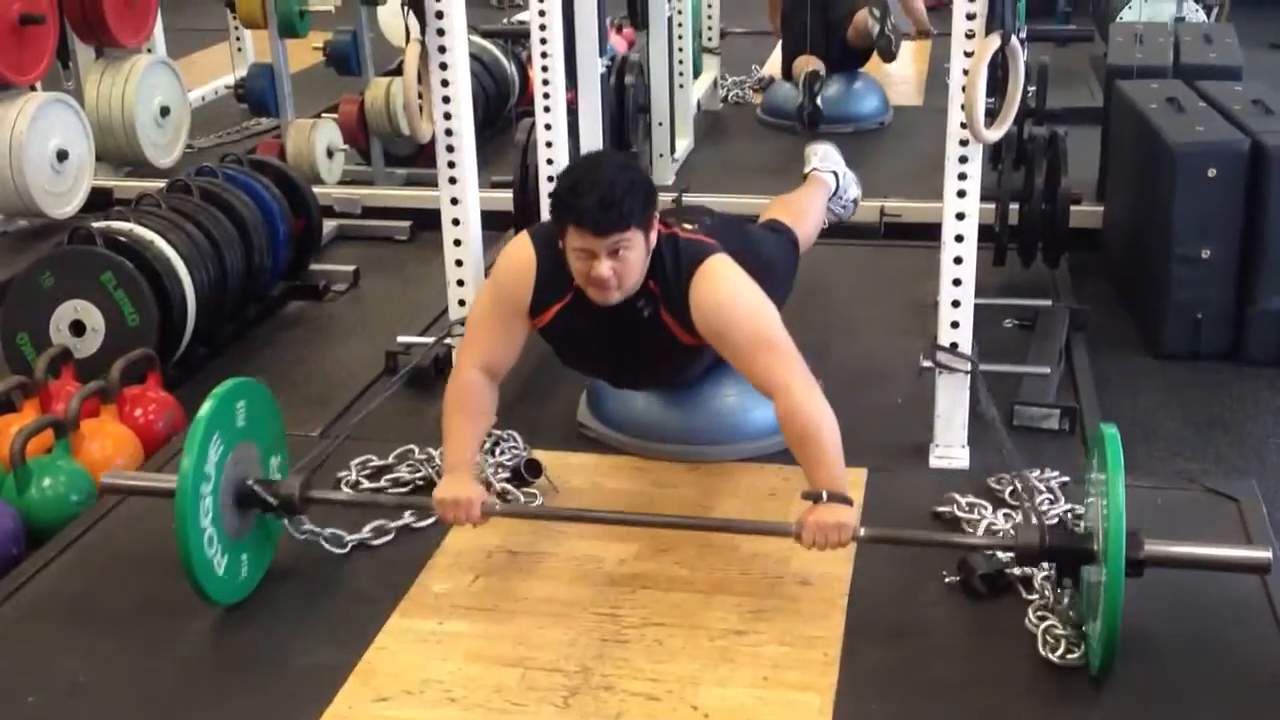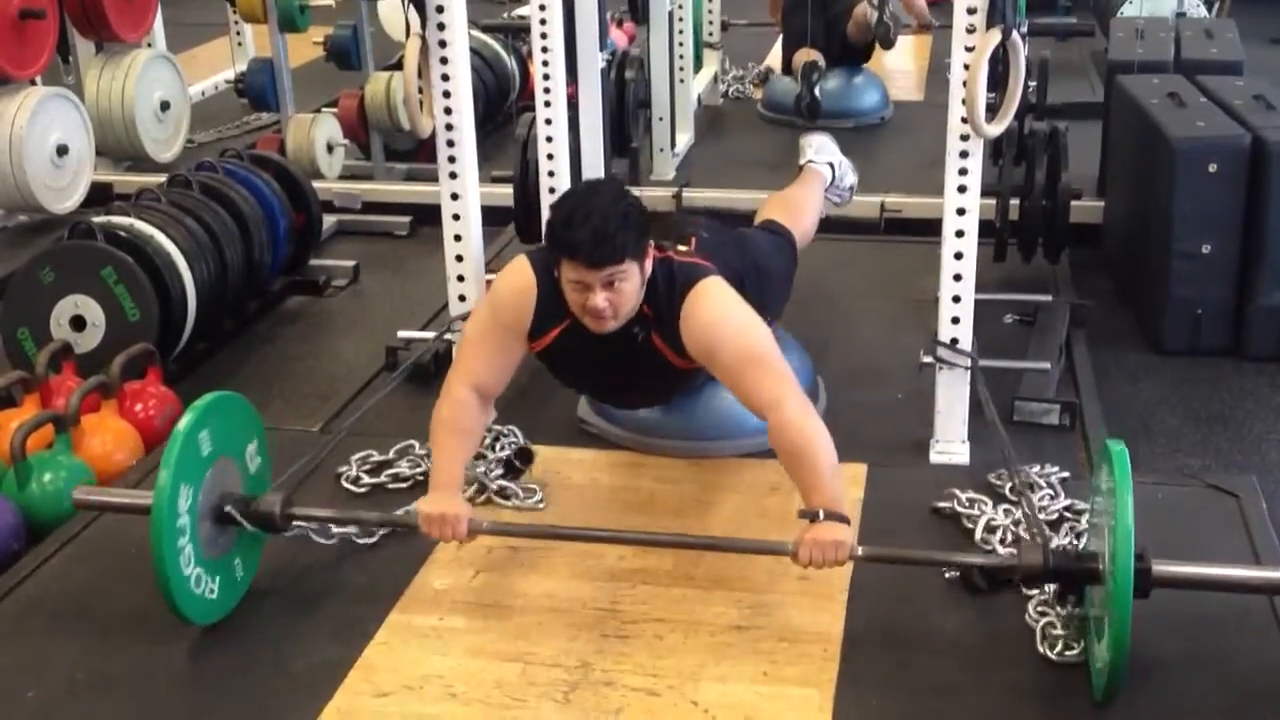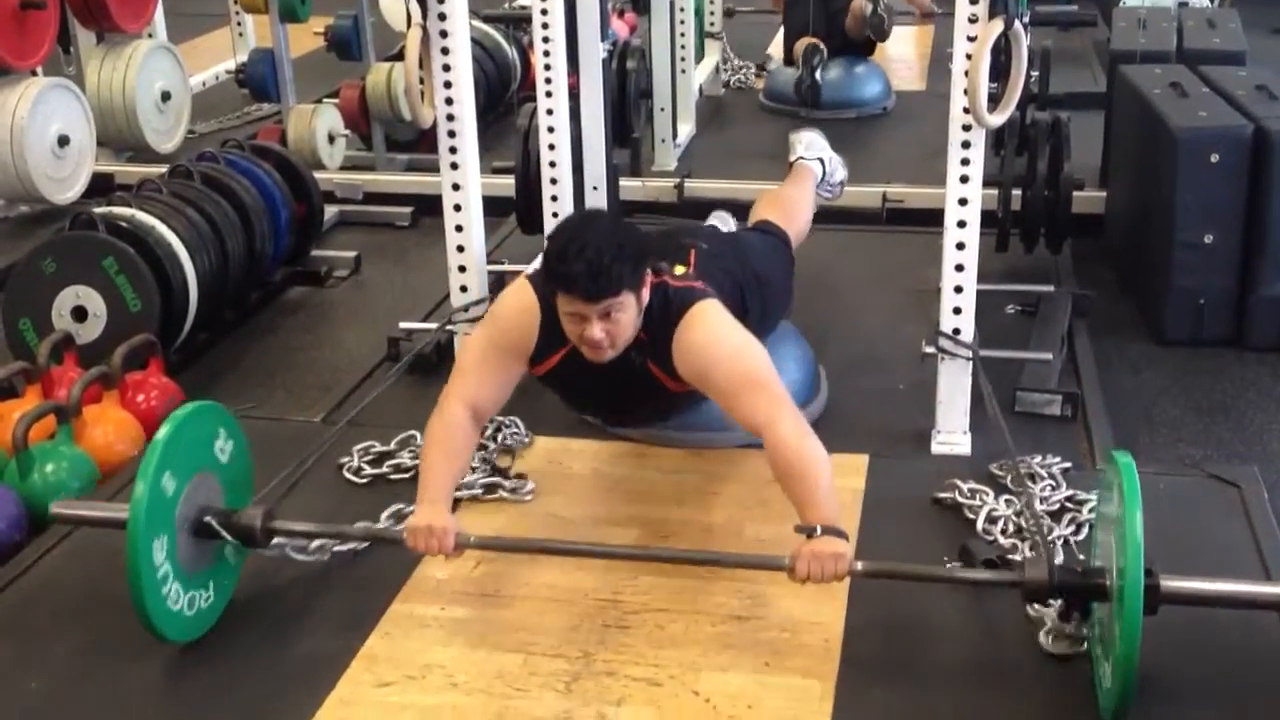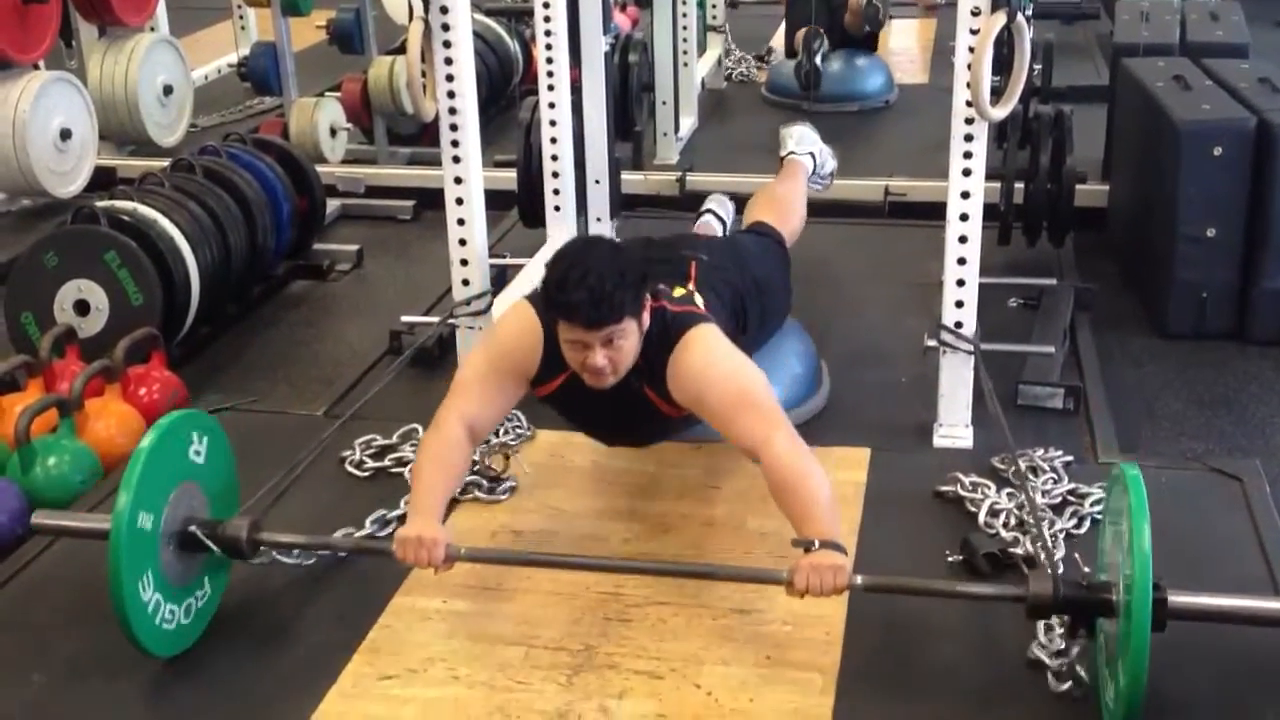
dt=0.2s
person 1, frame 1
left shoulder: (710, 280)
right shoulder: (528, 265)
left elbow: (792, 386)
right elbow: (476, 371)
left wrist: (831, 498)
right wrist: (459, 473)
left hip: (730, 257)
left knee: (776, 239)
left ankle: (824, 176)
person 1, frame 2
left shoulder: (701, 302)
right shoulder: (526, 288)
left elbow: (785, 405)
right elbow: (467, 389)
left wrist: (827, 516)
right wrist: (444, 491)
left hip: (732, 269)
left knee: (773, 238)
left ankle: (818, 166)
person 1, frame 3
left shoulder: (695, 326)
right shoulder: (526, 310)
left elbow: (781, 424)
right elbow: (461, 407)
left wrist: (824, 532)
right wrist: (432, 506)
left hip: (730, 272)
left knee: (768, 238)
left ankle: (809, 162)
right ankle: (713, 233)
person 1, frame 4
left shoulder: (692, 349)
right shoulder: (528, 331)
left elbow: (777, 444)
right elbow: (457, 422)
left wrist: (822, 546)
right wrist: (423, 519)
left hip: (729, 280)
right hip: (645, 262)
left knee: (761, 241)
left ankle: (799, 157)
right ankle: (711, 222)
